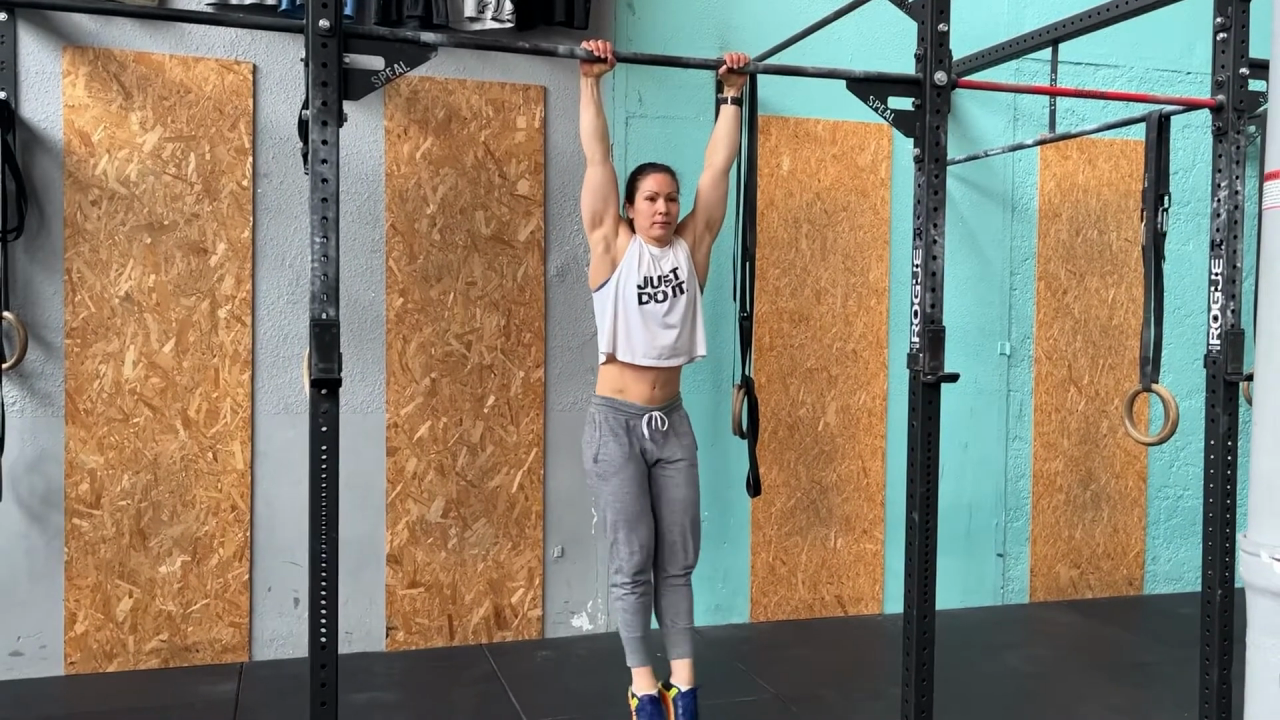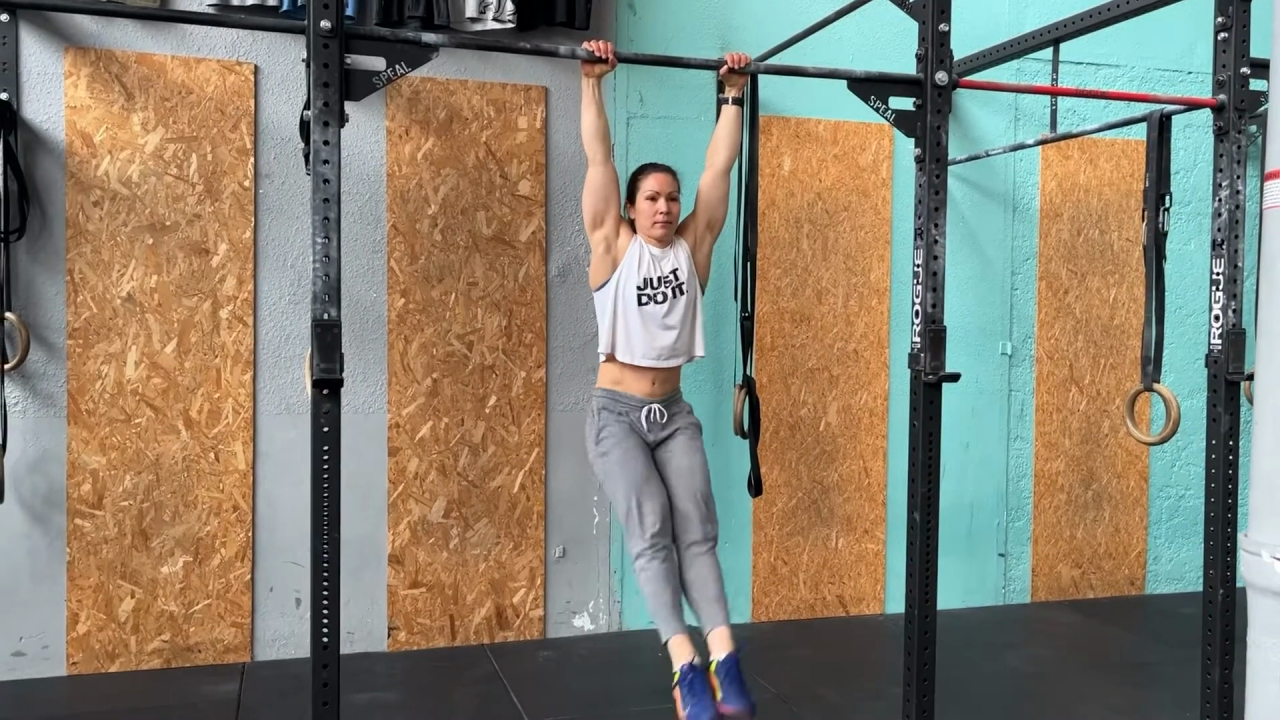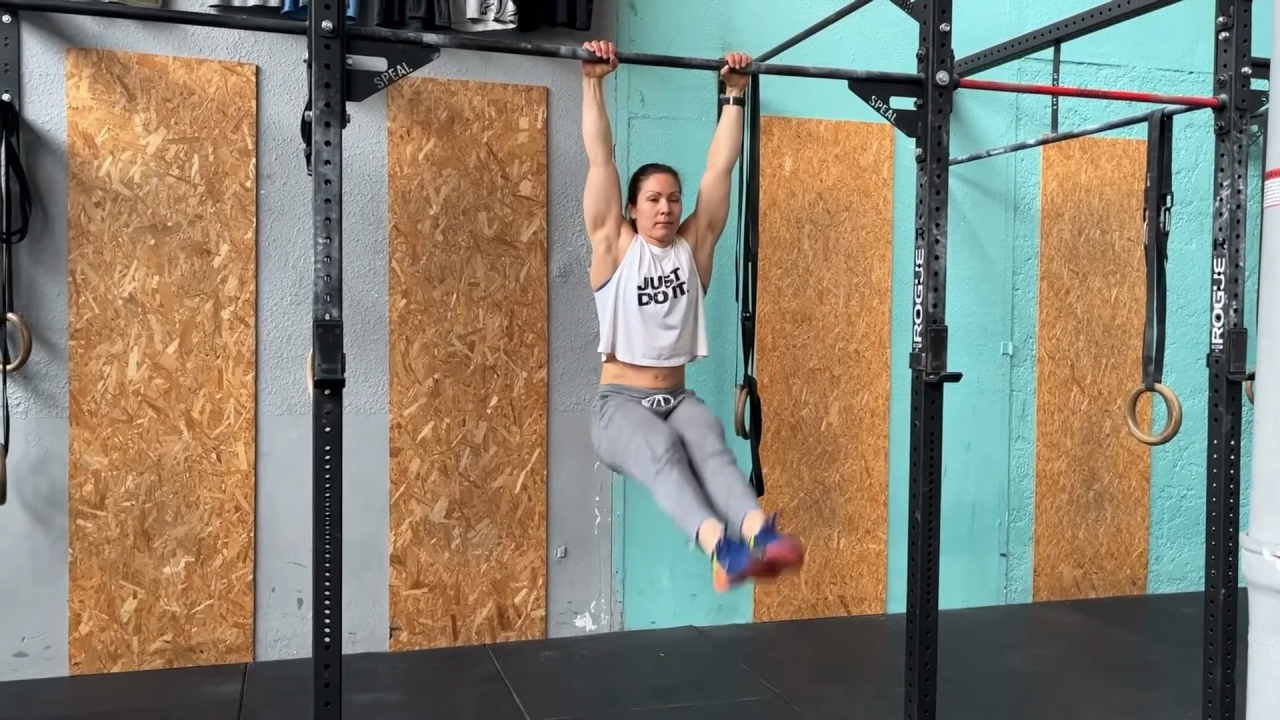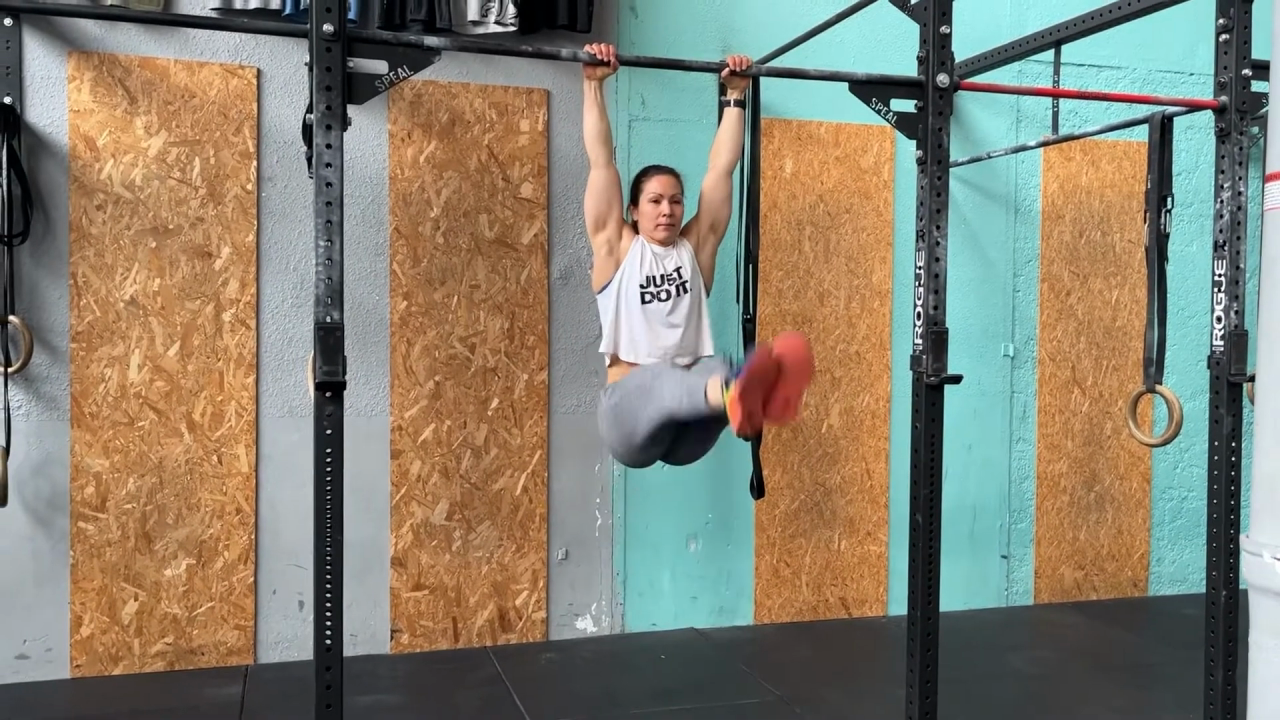
dt=0.2s
person 1, frame 1
left shoulder: (692, 247)
right shoulder: (612, 247)
left elbow: (718, 168)
right elbow: (597, 160)
left wrist: (732, 94)
right wrist: (591, 82)
left hip: (672, 423)
right hip: (616, 422)
left knee: (677, 563)
right knee: (633, 562)
person 1, frame 2
left shoulder: (692, 246)
right shoulder: (612, 247)
left elbow: (718, 170)
right elbow: (599, 161)
left wrist: (733, 95)
right wrist: (592, 83)
left hip: (674, 413)
right hip: (617, 413)
left knee: (697, 533)
right knee: (650, 529)
left ankle: (723, 660)
right ankle: (685, 664)
person 1, frame 3
left shoulder: (694, 244)
right shoulder: (613, 244)
left elbow: (720, 169)
right elbow: (599, 162)
left wrist: (734, 94)
right wrist: (592, 83)
left hip: (677, 399)
right hip: (620, 404)
left knee: (711, 453)
right knee: (661, 452)
left ankle: (757, 534)
right ankle: (719, 544)
person 1, frame 4
left shoulder: (694, 247)
right shoulder: (615, 249)
left elbow: (722, 169)
right elbow: (599, 162)
left wrist: (735, 95)
right wrist: (593, 85)
left hip: (684, 422)
right hip: (630, 413)
left knee: (714, 375)
right knee: (662, 383)
left ankle: (752, 395)
right ankle: (737, 395)
